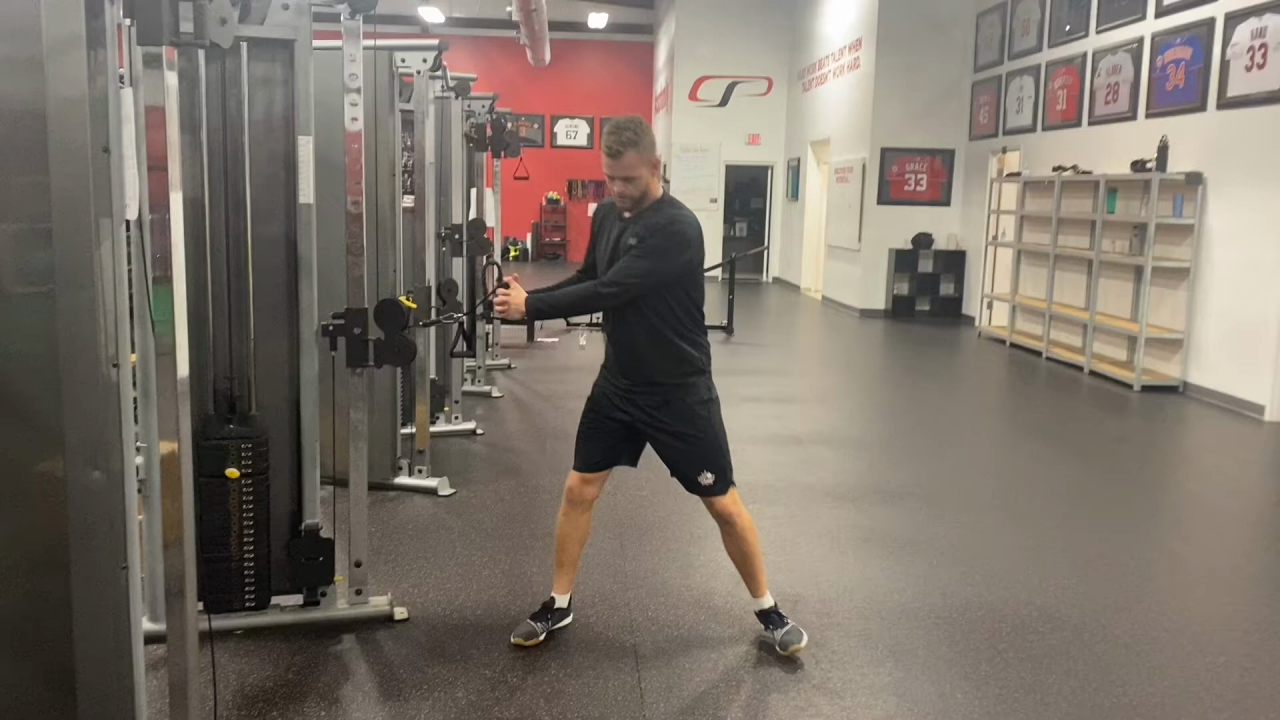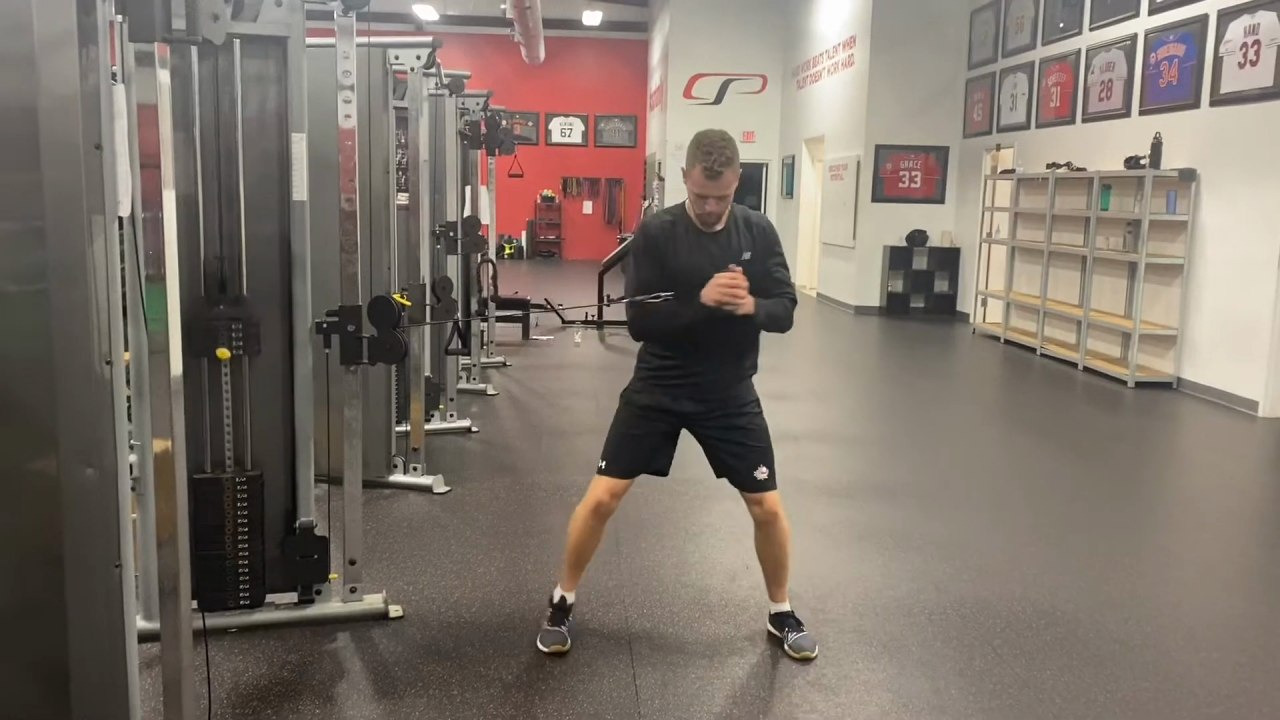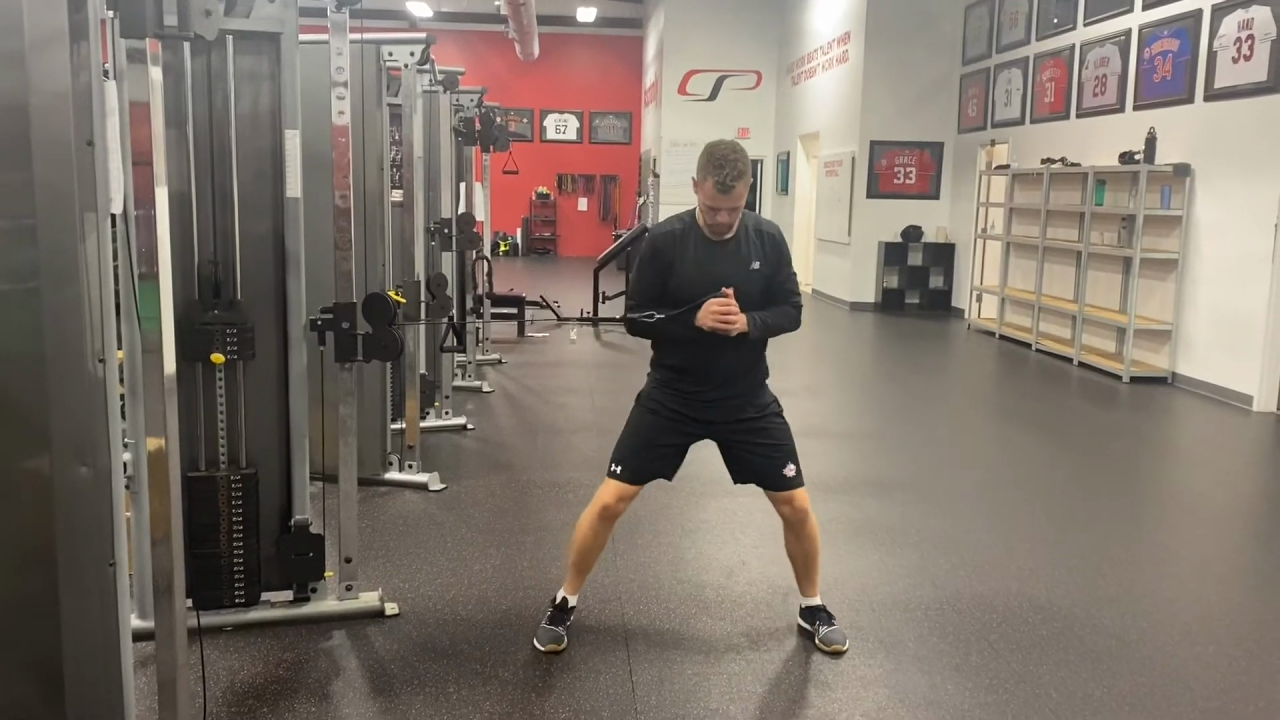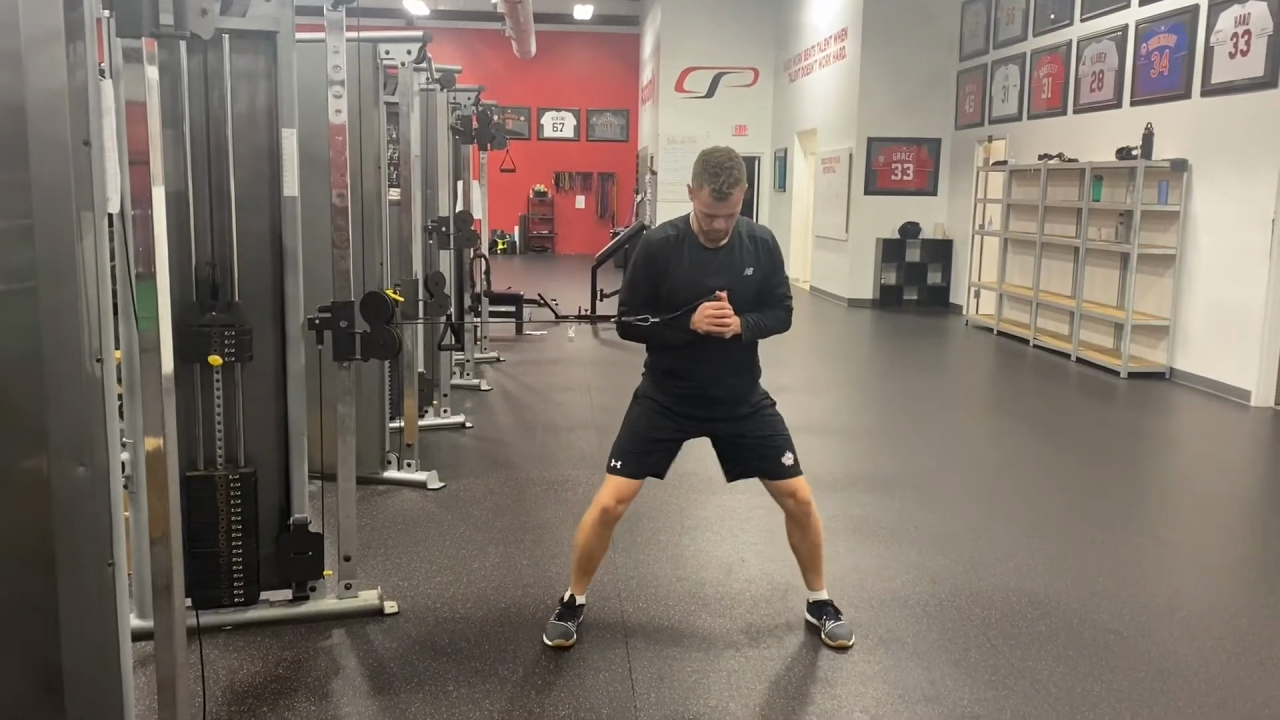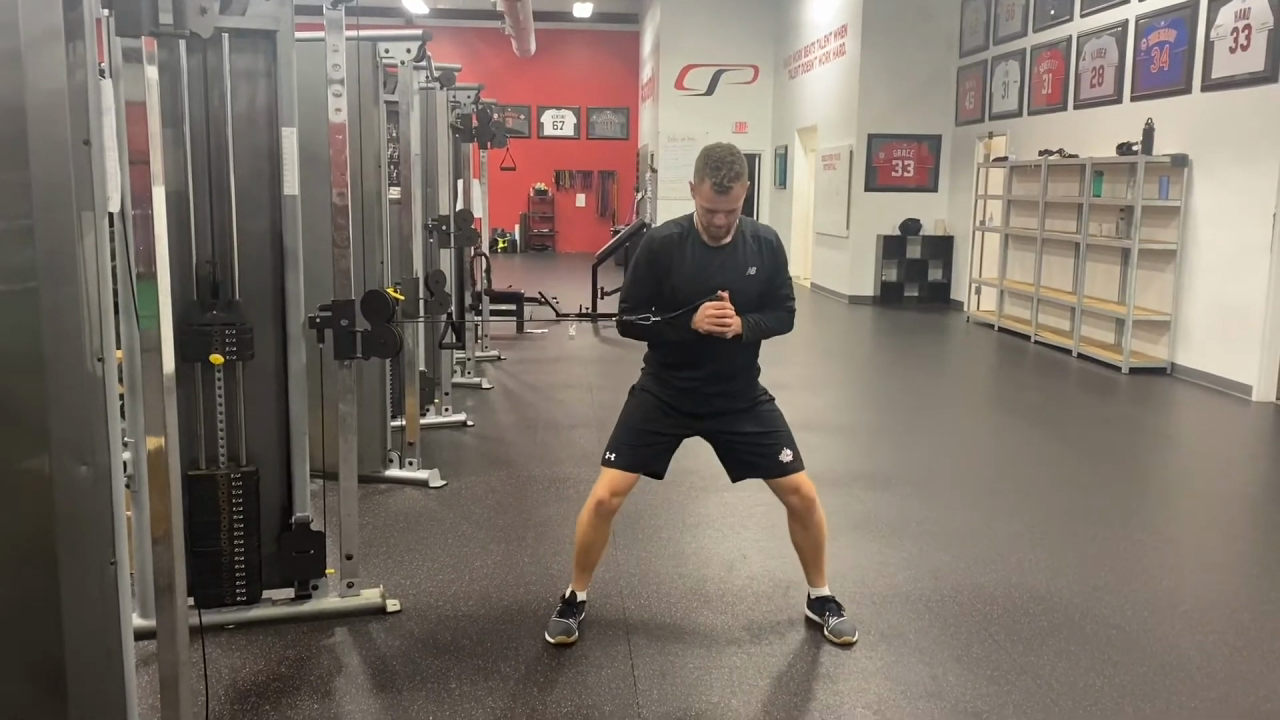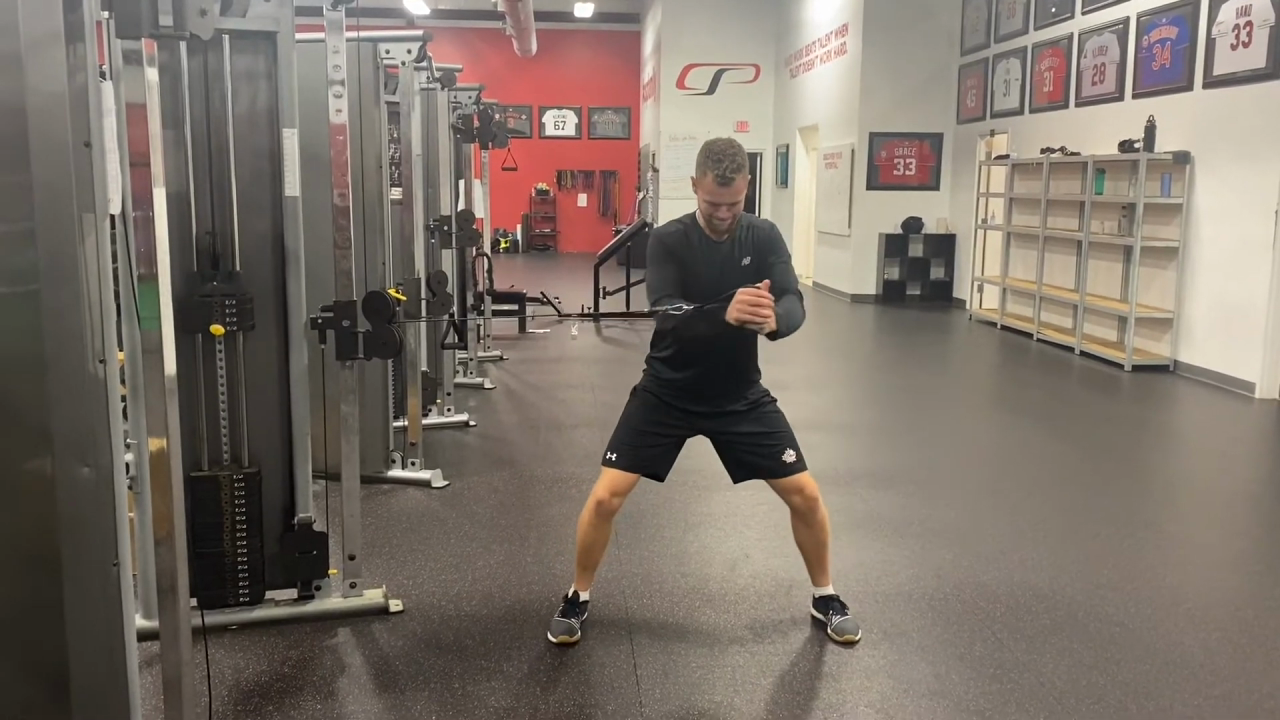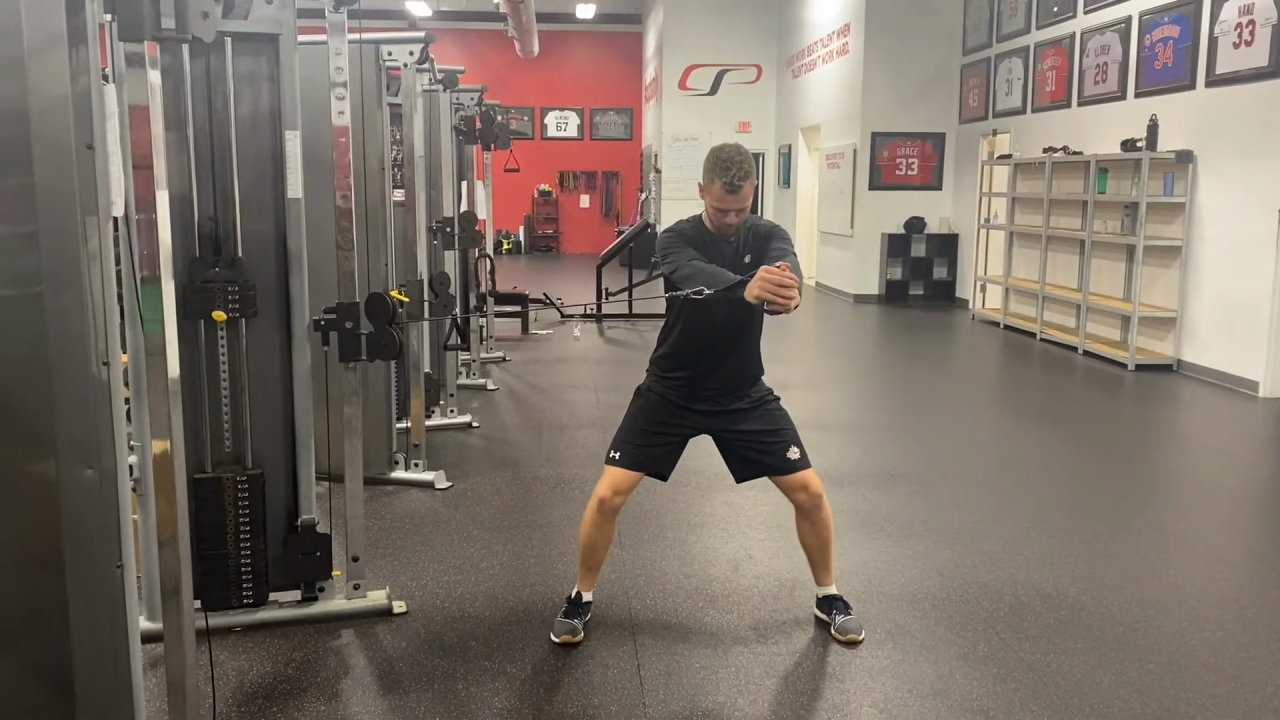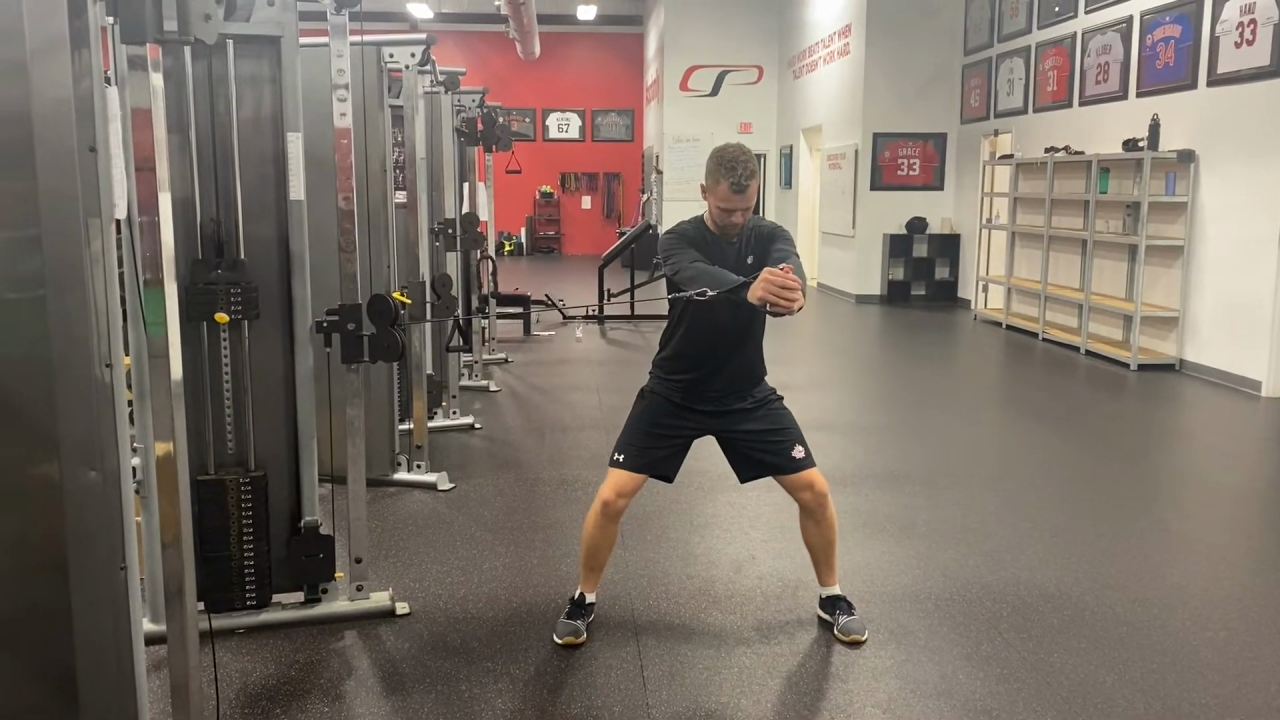
dt=0.5s
person 1, frame 1
left shoulder: (676, 227)
right shoulder: (607, 215)
left elbow: (609, 292)
right elbow: (588, 279)
left wrist: (529, 305)
right wrist: (526, 292)
left hip: (679, 389)
right hip: (619, 380)
left knee: (722, 503)
right knee: (579, 489)
left ankle: (768, 609)
right ankle: (557, 604)
person 1, frame 2
left shoulder: (758, 232)
right shoulder: (658, 231)
left elbow: (784, 311)
right elbow: (640, 319)
left wrist: (751, 305)
right wrist: (701, 299)
left hip: (729, 391)
right hip: (657, 387)
left knee: (767, 507)
right knee: (602, 497)
left ankle: (781, 614)
right ankle: (563, 600)
person 1, frame 3
left shoulder: (768, 239)
right shoulder: (664, 240)
left elbow: (791, 311)
right elbow: (635, 319)
left wrist: (748, 323)
right wrist: (695, 319)
left hip: (746, 400)
right hip: (670, 397)
left knee: (796, 506)
right knee: (609, 502)
left ankle: (812, 607)
right ankle: (564, 603)
person 1, frame 4
left shoulder: (761, 243)
right shoulder: (658, 245)
left elbow: (781, 313)
right elbow: (628, 322)
left wrist: (742, 324)
right wrist: (689, 322)
left hip: (741, 398)
right hip: (666, 397)
left knee: (799, 498)
right knee: (610, 503)
left ankle: (819, 603)
right ankle: (573, 601)
person 1, frame 5
left shoulder: (765, 243)
right shoulder: (661, 244)
left elbow: (784, 315)
right elbow: (629, 320)
left wrist: (743, 325)
right wrist: (690, 322)
left hip: (740, 396)
right hip: (664, 393)
left knee: (802, 496)
right knee: (604, 498)
left ankle: (821, 598)
right ankle: (574, 599)
person 1, frame 6
left shoulder: (763, 237)
right shoulder: (668, 241)
left elbow: (794, 305)
right elbow: (664, 318)
left wrist: (773, 319)
right wrist: (724, 313)
left hip: (740, 395)
right hip: (667, 393)
left knee: (805, 495)
right knee: (604, 499)
left ankle: (824, 598)
right ankle: (577, 598)
person 1, frame 7
left shoulder: (767, 236)
right shoulder: (678, 239)
left elbow: (786, 272)
right elbow: (698, 278)
left wrist: (786, 291)
right wrist: (747, 288)
left hip: (743, 394)
right hip: (671, 392)
left knee: (810, 493)
right knee: (608, 496)
left ankle: (829, 597)
right ankle: (581, 597)
person 1, frame 8
left shoulder: (769, 236)
right shoulder: (679, 240)
left elbow: (790, 270)
right elbow: (700, 278)
left wrist: (791, 292)
right wrist: (750, 290)
left hip: (747, 394)
right hip: (674, 394)
left knee: (815, 492)
right knee: (611, 499)
left ankle: (831, 597)
right ankle: (584, 599)
